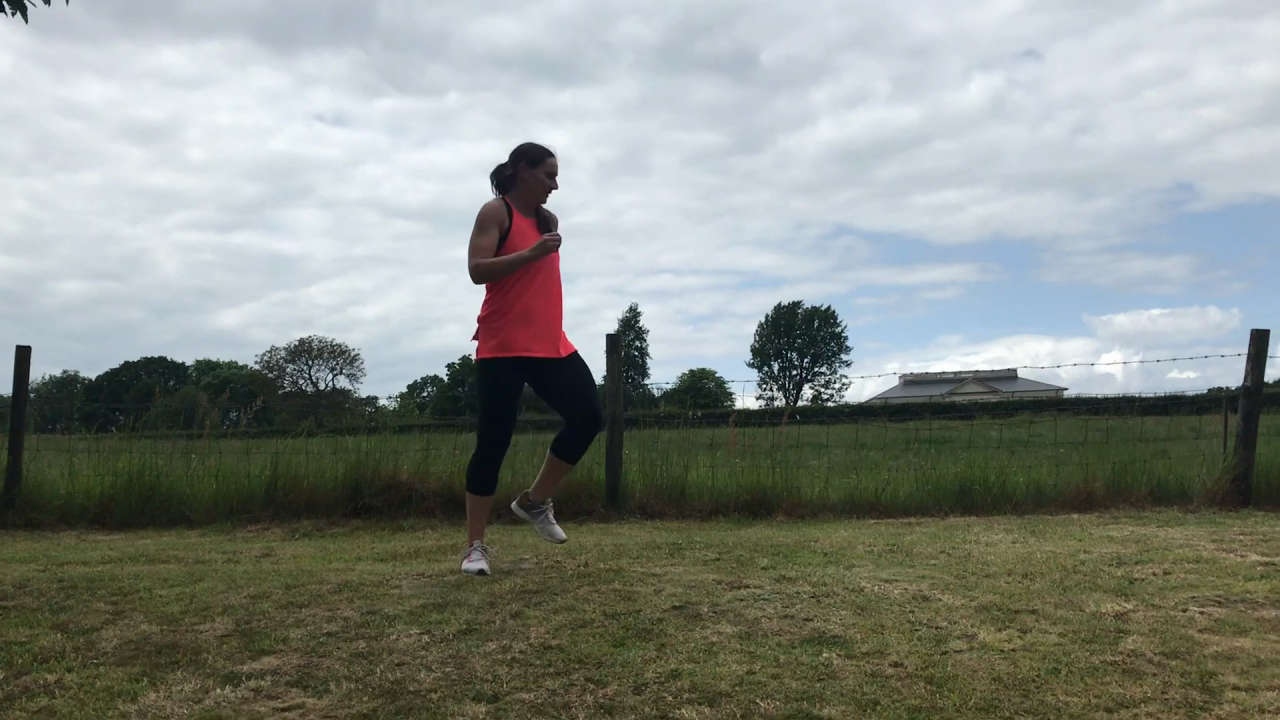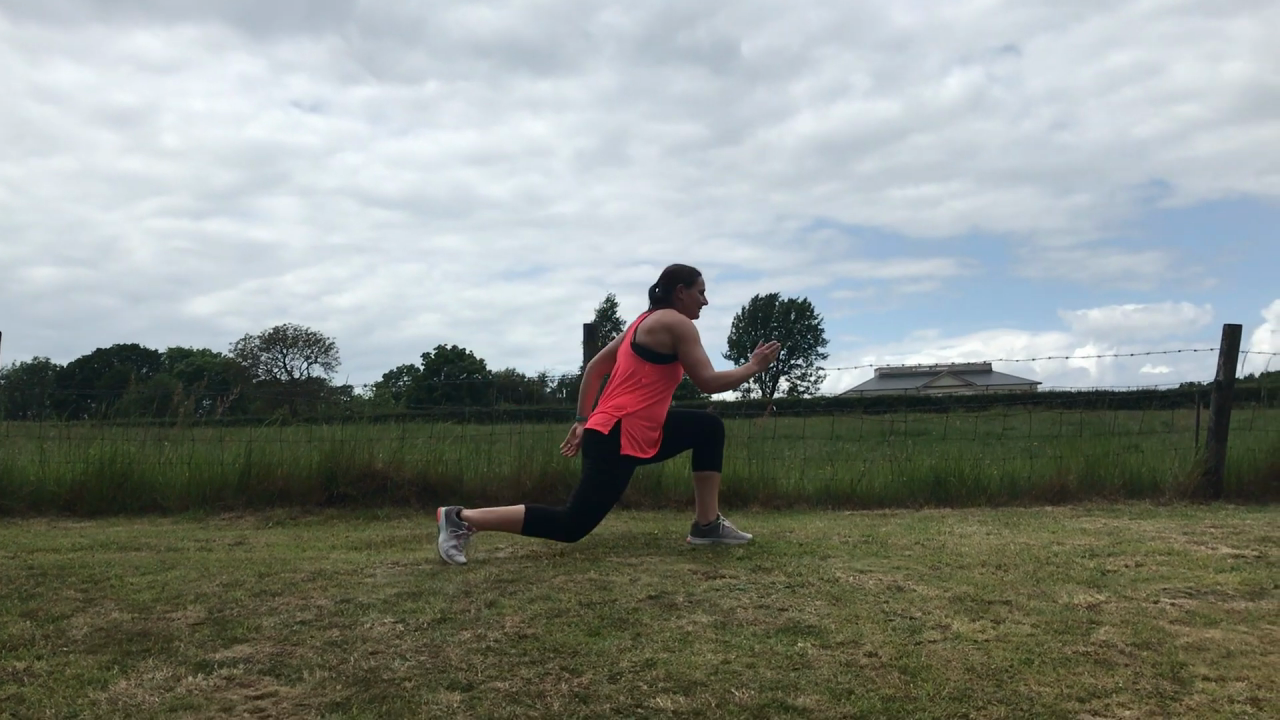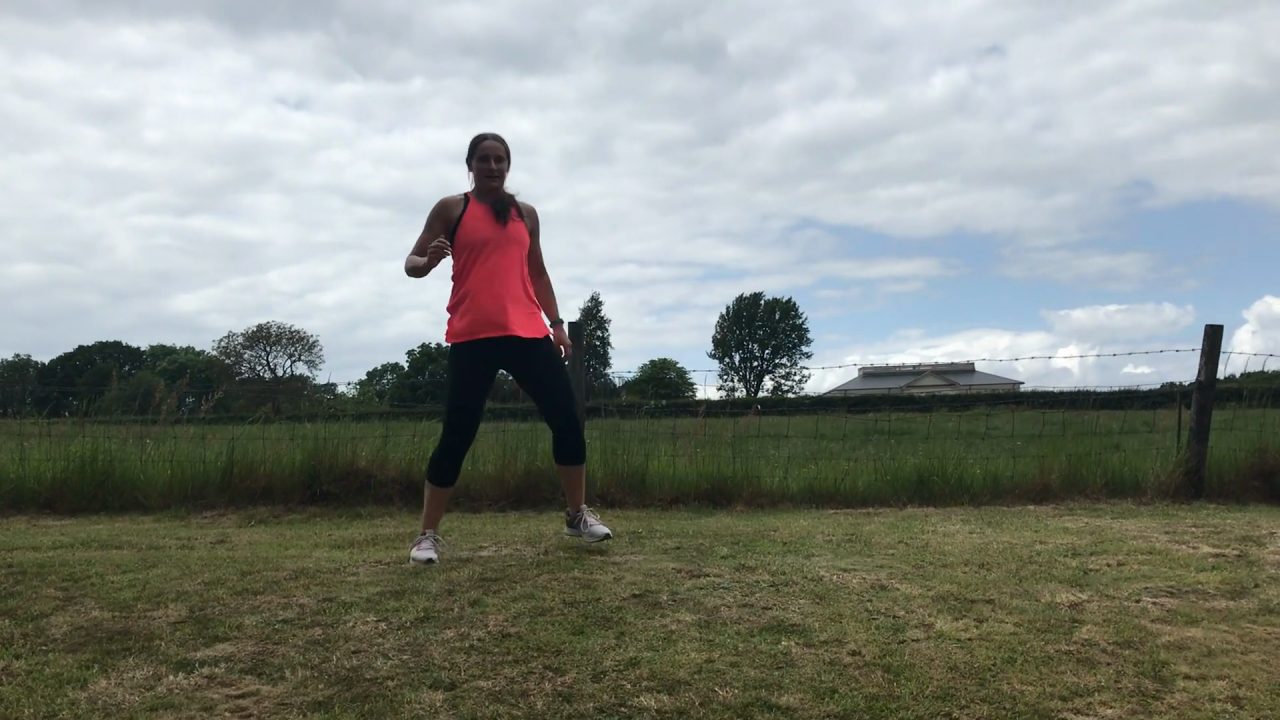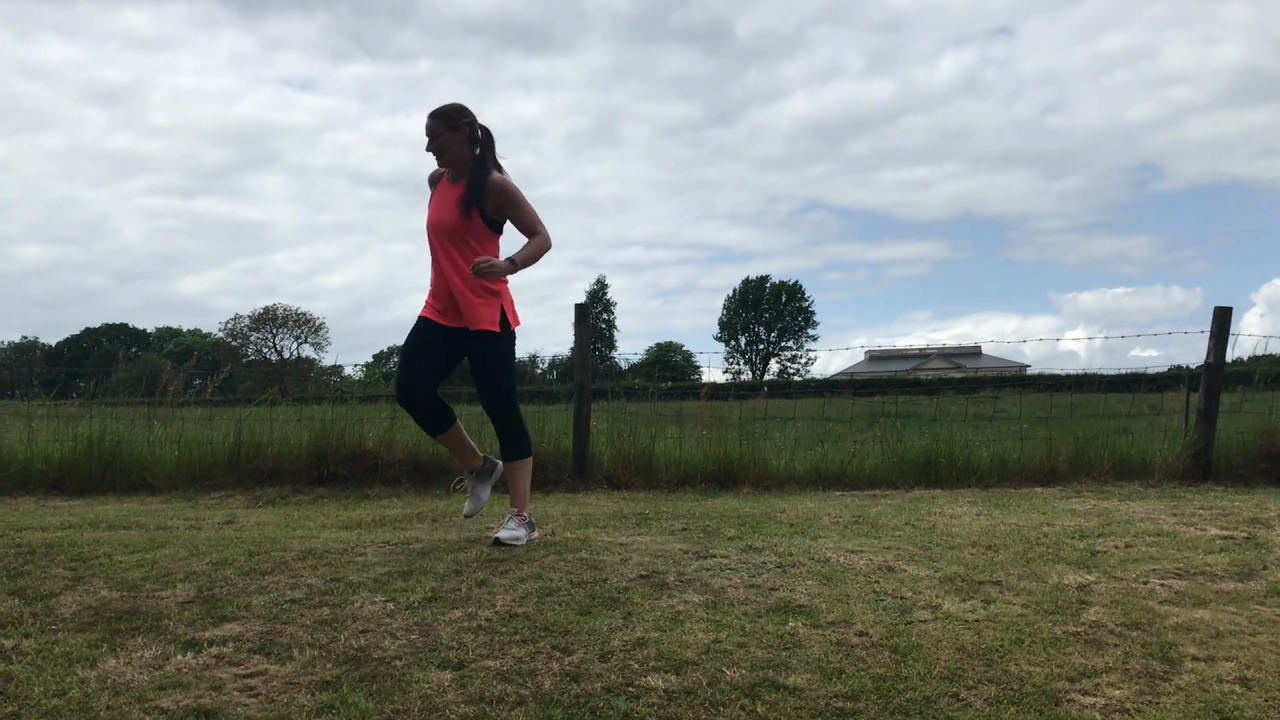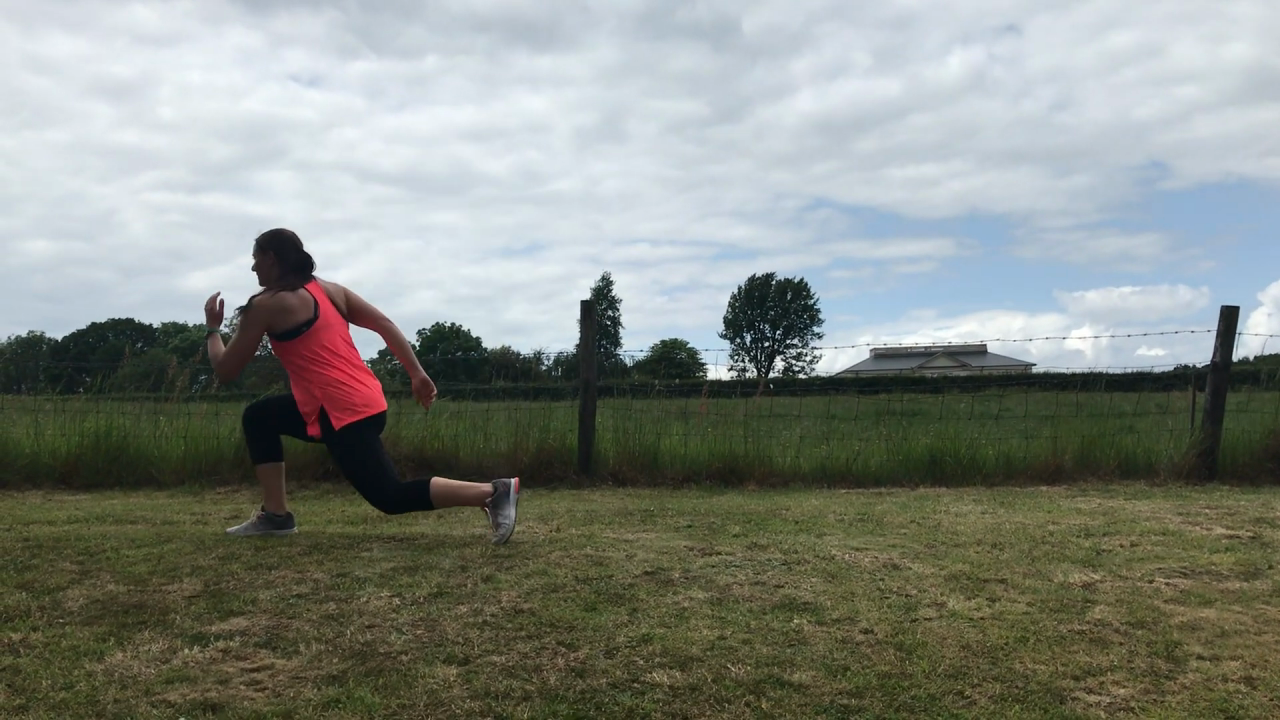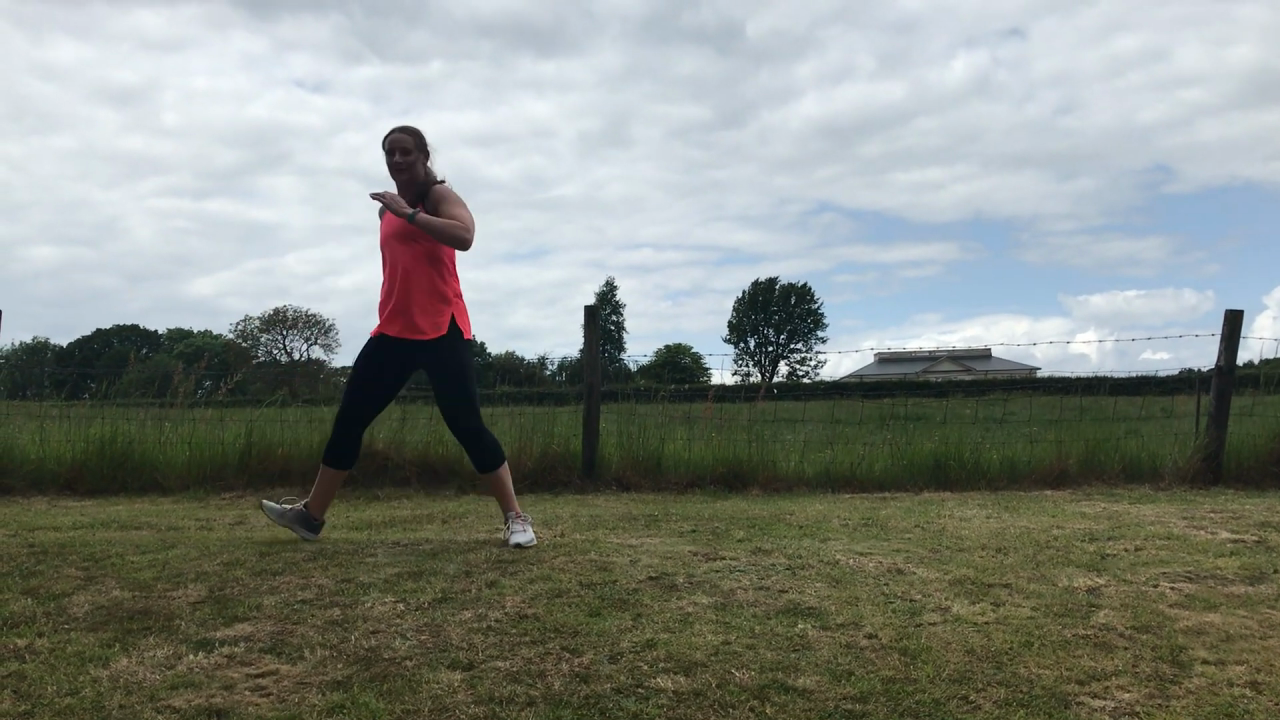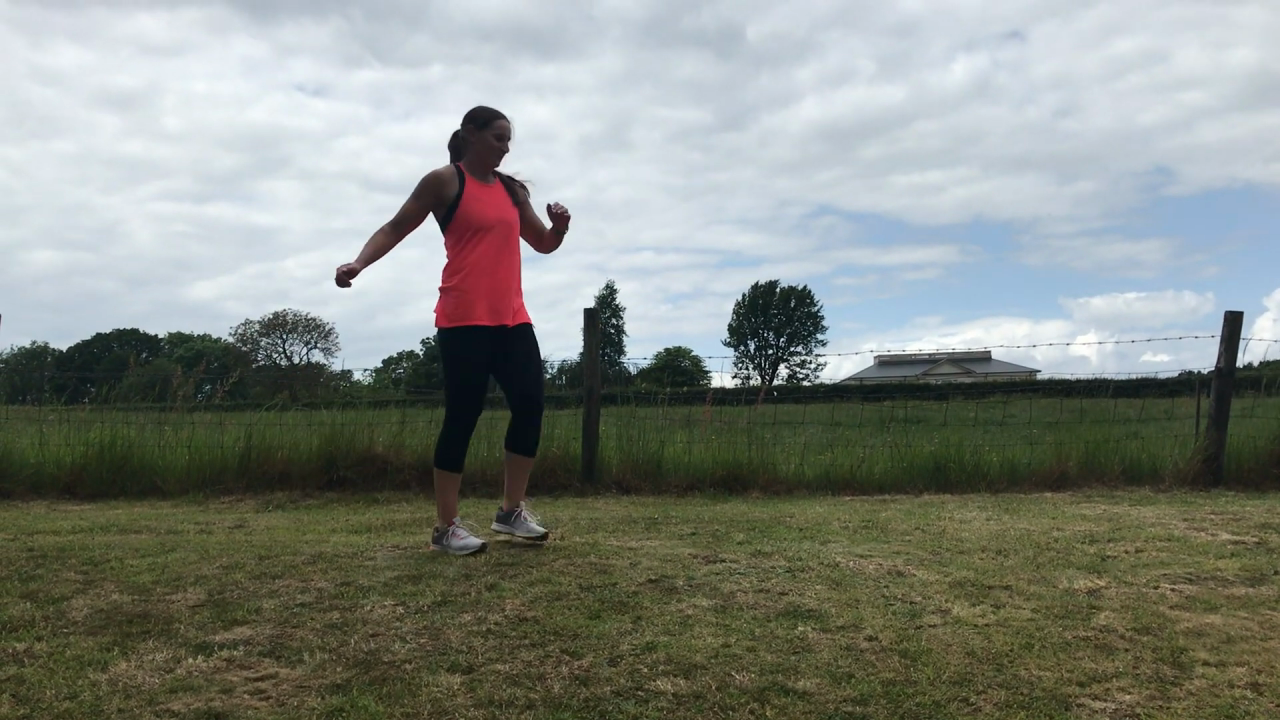
dt=0.7s
person 1, frame 1
left shoulder: (547, 219)
right shoulder: (494, 212)
right elbow: (480, 270)
right wrist: (533, 253)
left hip: (551, 346)
right hip: (500, 349)
left knee: (589, 416)
right knee: (493, 444)
left ankle: (535, 501)
right ankle: (475, 544)
person 1, frame 2
left shoulder: (646, 321)
right shoulder: (677, 324)
left elbow: (595, 367)
right elbow: (707, 382)
left wrist: (582, 422)
right wrist: (754, 366)
left hip: (636, 432)
right hip: (619, 438)
left knee: (710, 429)
right knee: (573, 525)
left ankle: (707, 522)
right ankle: (461, 518)
person 1, frame 3
left shoulder: (526, 213)
right shoulder: (452, 208)
right elbow: (414, 261)
left wrist: (557, 323)
right wrist: (428, 260)
left hip: (529, 333)
right hip: (471, 335)
left knee: (566, 417)
right knee: (457, 433)
left ankle: (578, 513)
right ankle: (428, 535)
person 1, frame 4
left shoulder: (495, 185)
right shoulder: (437, 181)
left elbow: (541, 237)
left wrist: (512, 263)
left hip: (488, 315)
right hip: (440, 314)
left knee: (502, 410)
right knee: (411, 390)
left ankle: (521, 516)
right ankle: (478, 466)
person 1, frame 5
left shoulder: (266, 306)
right shoulder: (329, 290)
left elbow: (226, 370)
right elbow: (386, 325)
left wrist: (213, 329)
right wrist: (416, 374)
left hip: (342, 411)
right hip: (349, 402)
left knee: (389, 496)
right knee: (257, 418)
left ankle: (494, 493)
right ankle: (275, 514)
person 1, frame 6
left shoulder: (438, 195)
right shoulder: (391, 207)
left elbow: (464, 237)
left wrist: (409, 214)
left hip: (442, 328)
right hip: (393, 331)
left knee: (465, 423)
right knee: (350, 418)
left ankle: (515, 517)
right ankle: (310, 514)
person 1, frame 7
left shoulder: (512, 190)
right shoulder: (444, 181)
left elbow: (546, 245)
right elbow: (393, 229)
left wrist: (559, 225)
right wrist: (358, 263)
left hip: (509, 317)
right hip: (462, 318)
left knee: (530, 403)
right knee: (463, 417)
left ankle: (513, 509)
right ankle: (445, 526)
